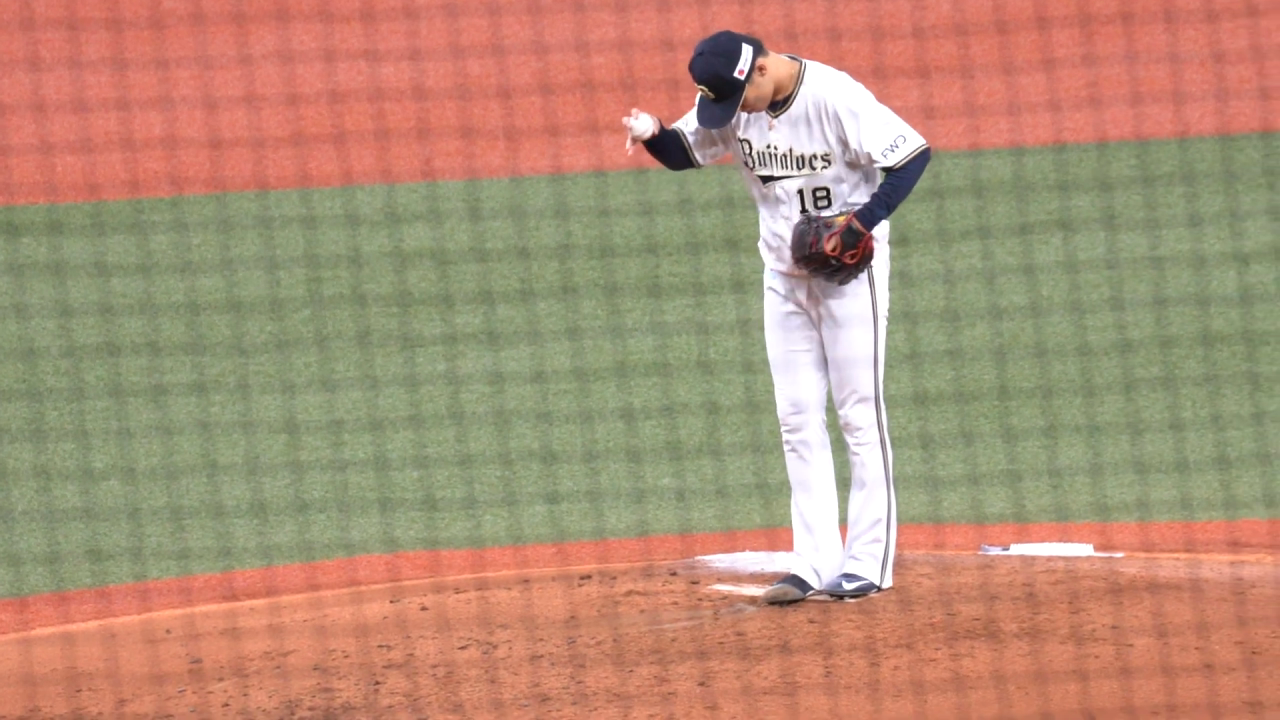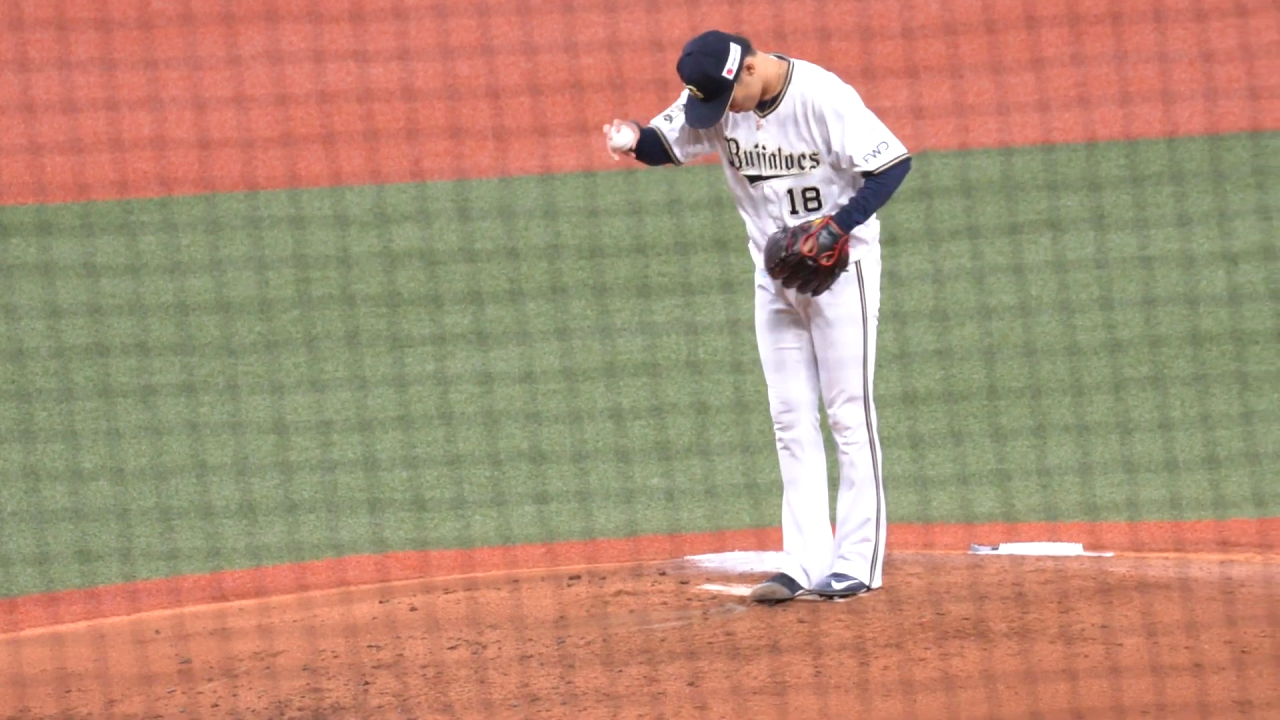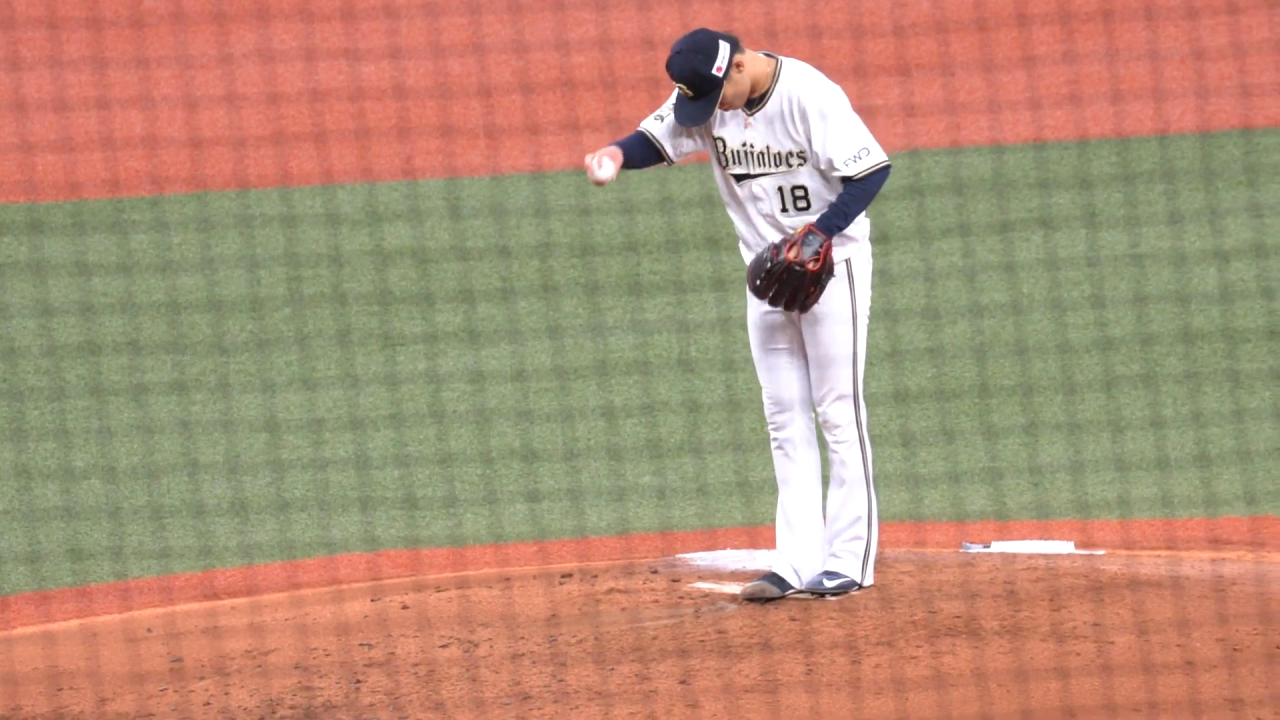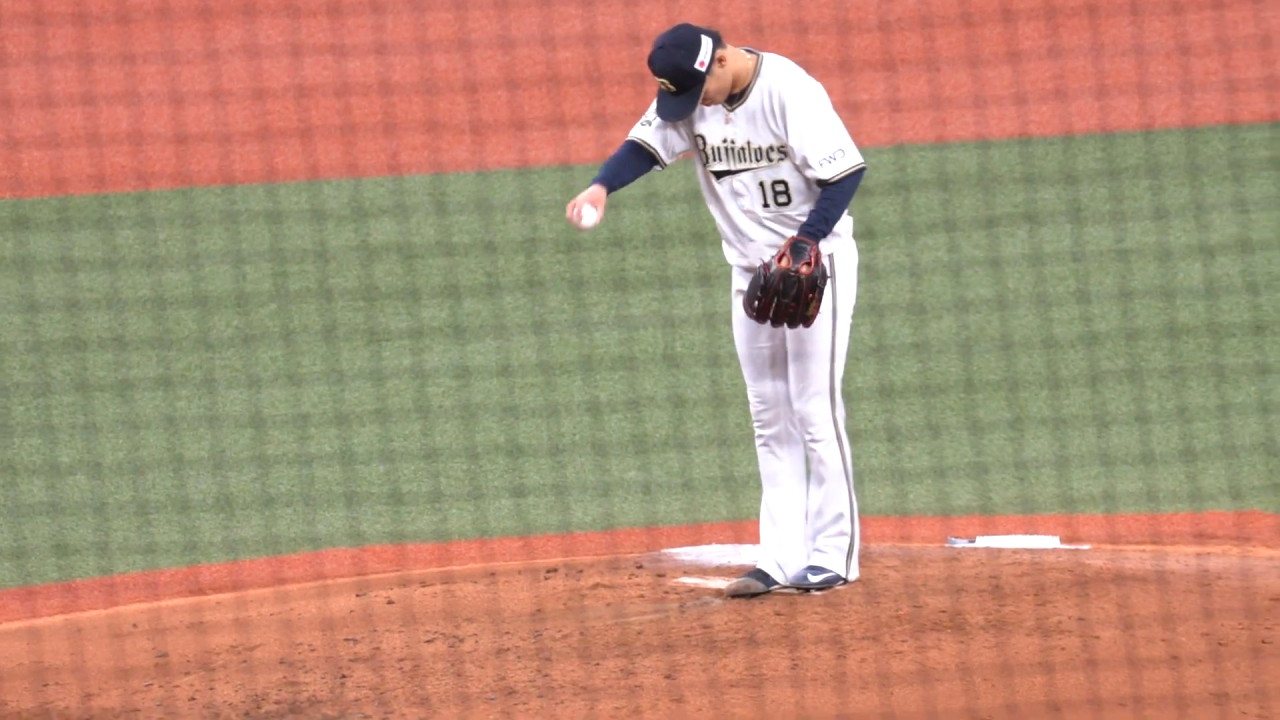
dt=0.3s
person 1, frame 1
left shoulder: (835, 97)
right shoulder: (732, 103)
left elbow: (914, 153)
right elbow: (685, 153)
left wrist: (865, 220)
right wrist: (653, 133)
left hip: (849, 274)
right hip: (784, 278)
left knee: (859, 416)
right knee: (797, 418)
left ankle: (868, 563)
right ankle: (816, 563)
person 1, frame 2
left shoulder: (823, 96)
right shoulder: (714, 97)
left elbow: (894, 163)
right elbow: (665, 143)
left wrist: (840, 225)
right wrist: (633, 139)
left hip: (840, 269)
right hip: (775, 276)
left knee: (848, 414)
right knee: (791, 417)
left ankle: (857, 562)
right ankle: (804, 563)
person 1, frame 3
left shoulder: (810, 94)
right shoulder: (705, 96)
left elbow: (874, 168)
right elbow: (655, 141)
left wrist: (821, 231)
right wrist: (617, 152)
left hip: (831, 267)
left knee: (838, 413)
right knee: (784, 417)
left ankle: (848, 560)
right ankle: (798, 563)
person 1, frame 4
left shoulder: (791, 90)
right shoulder: (686, 95)
left elbow: (847, 171)
right elbow: (646, 147)
left wrist: (804, 243)
right wrist: (600, 189)
left hip: (816, 261)
right hip: (750, 271)
left knee: (814, 409)
right knee: (769, 415)
left ankle: (833, 555)
right ankle: (782, 558)
